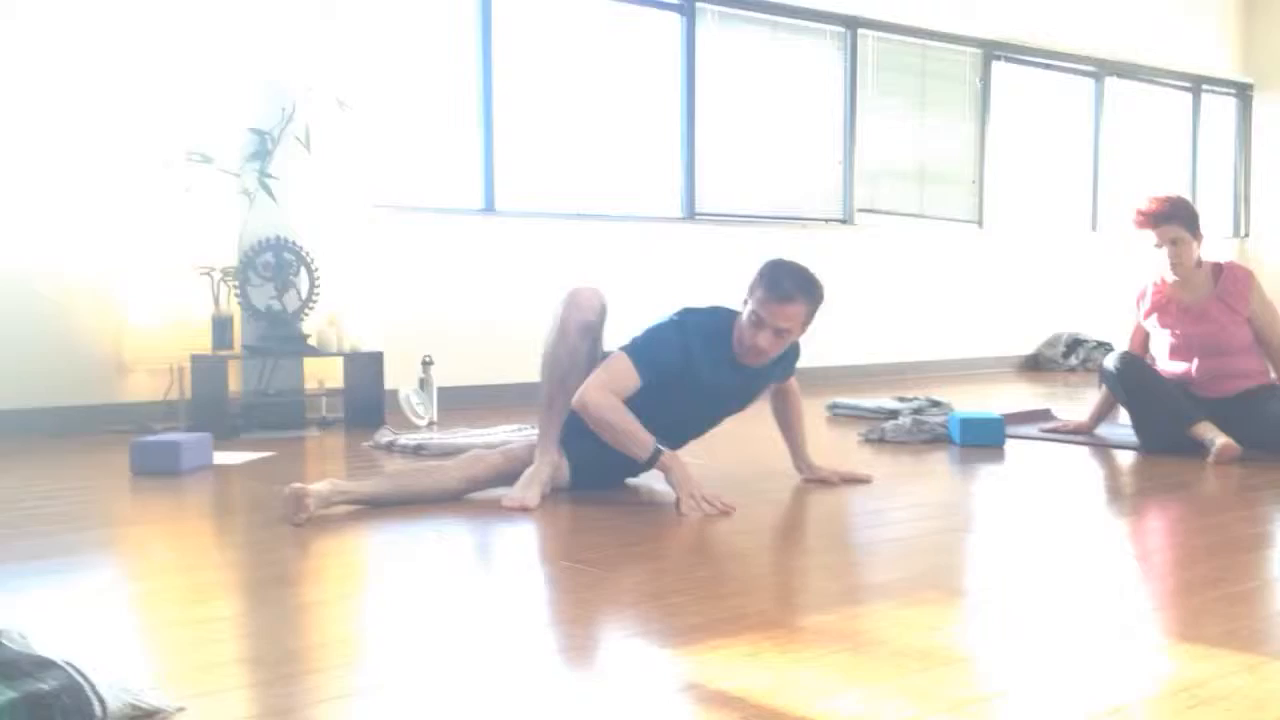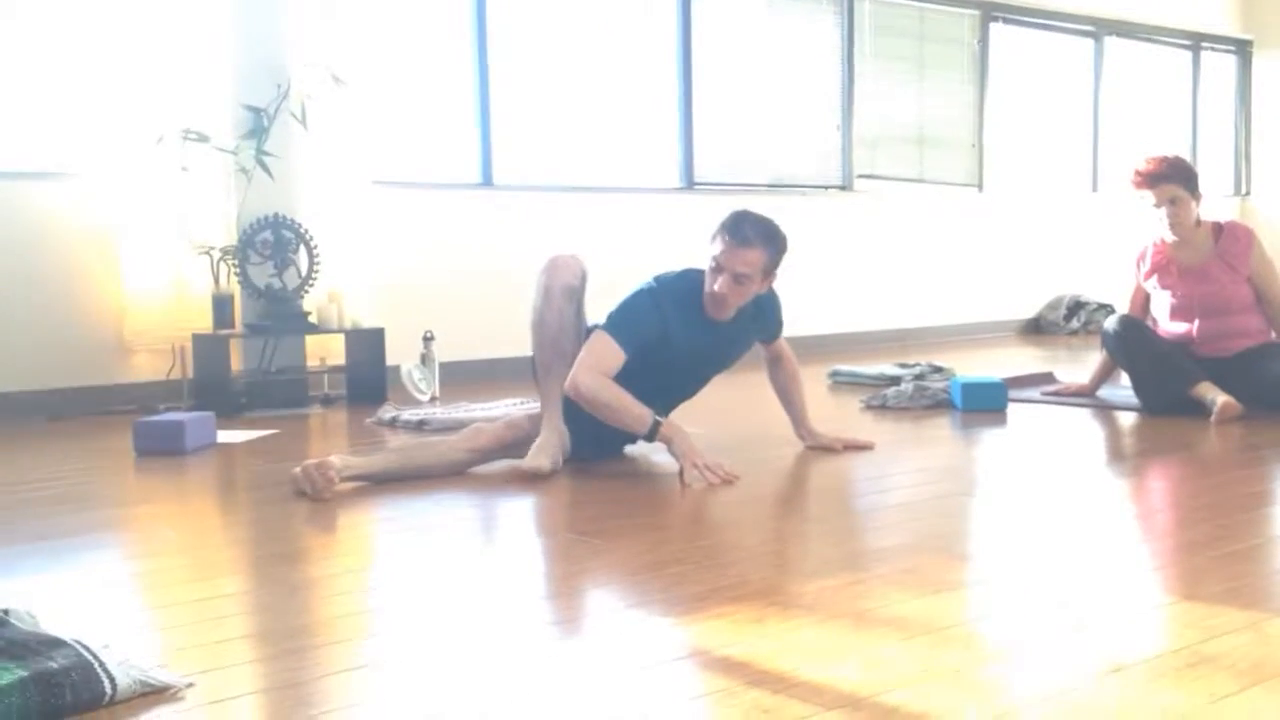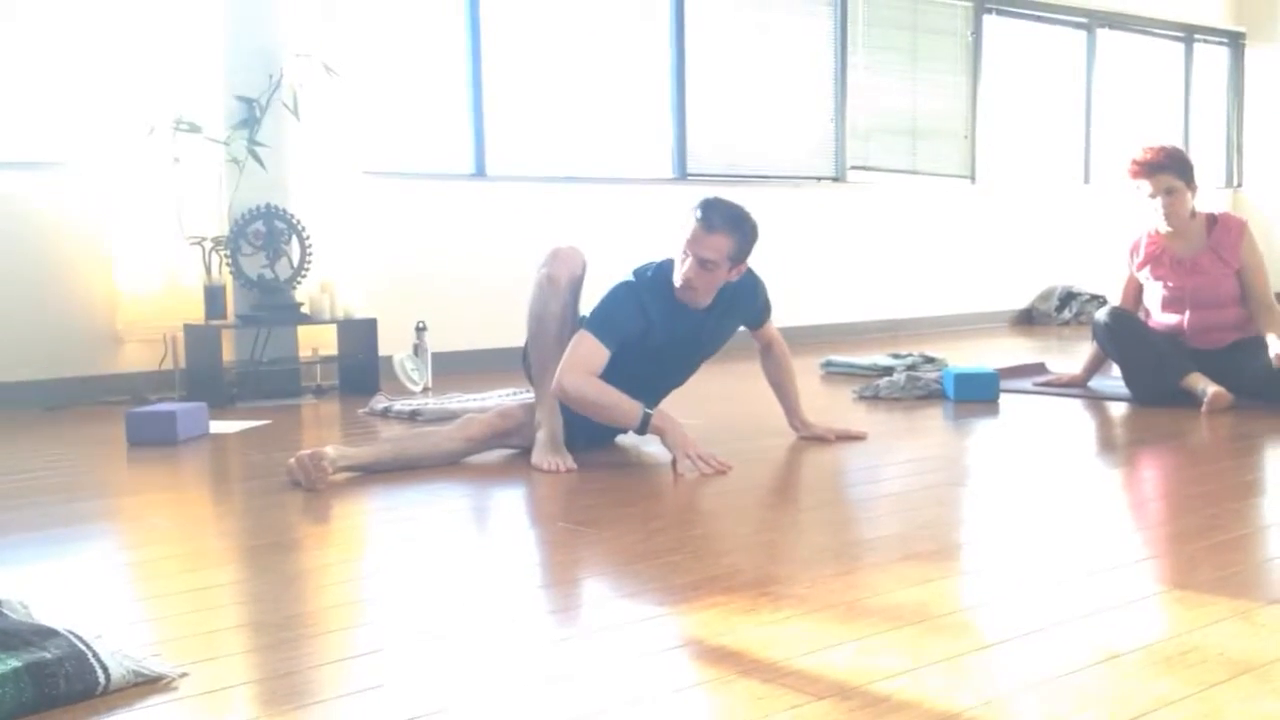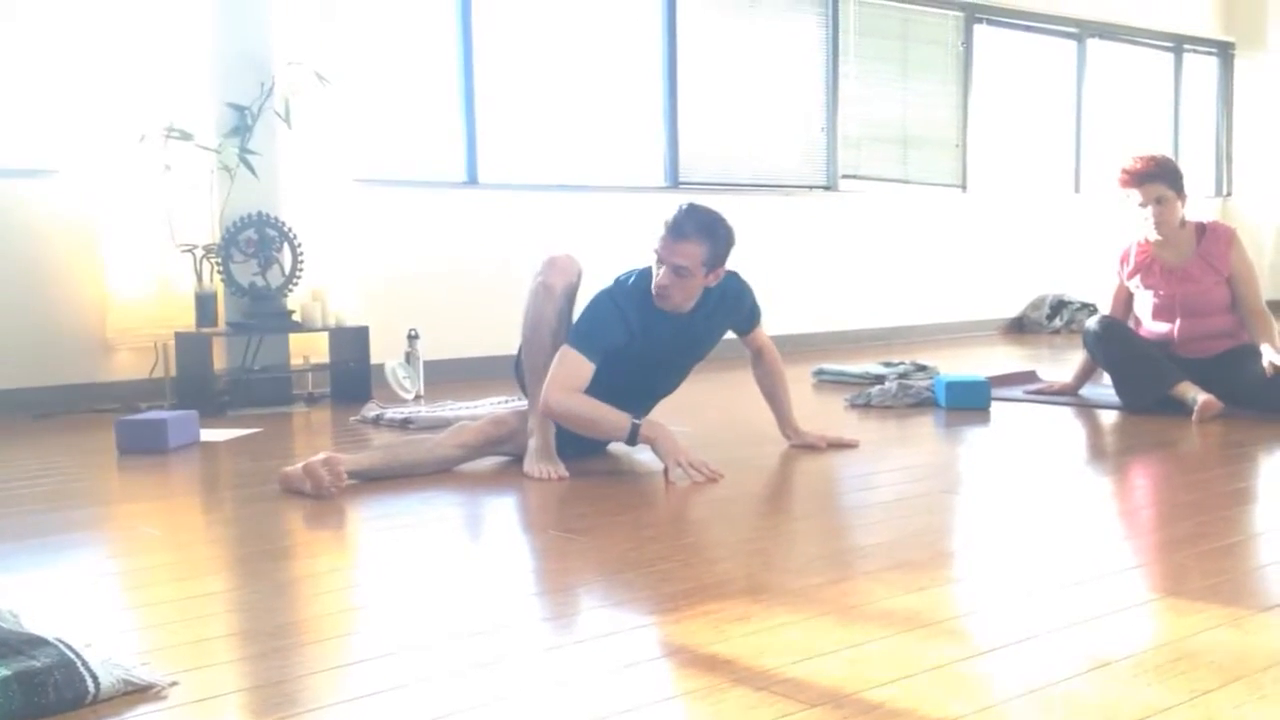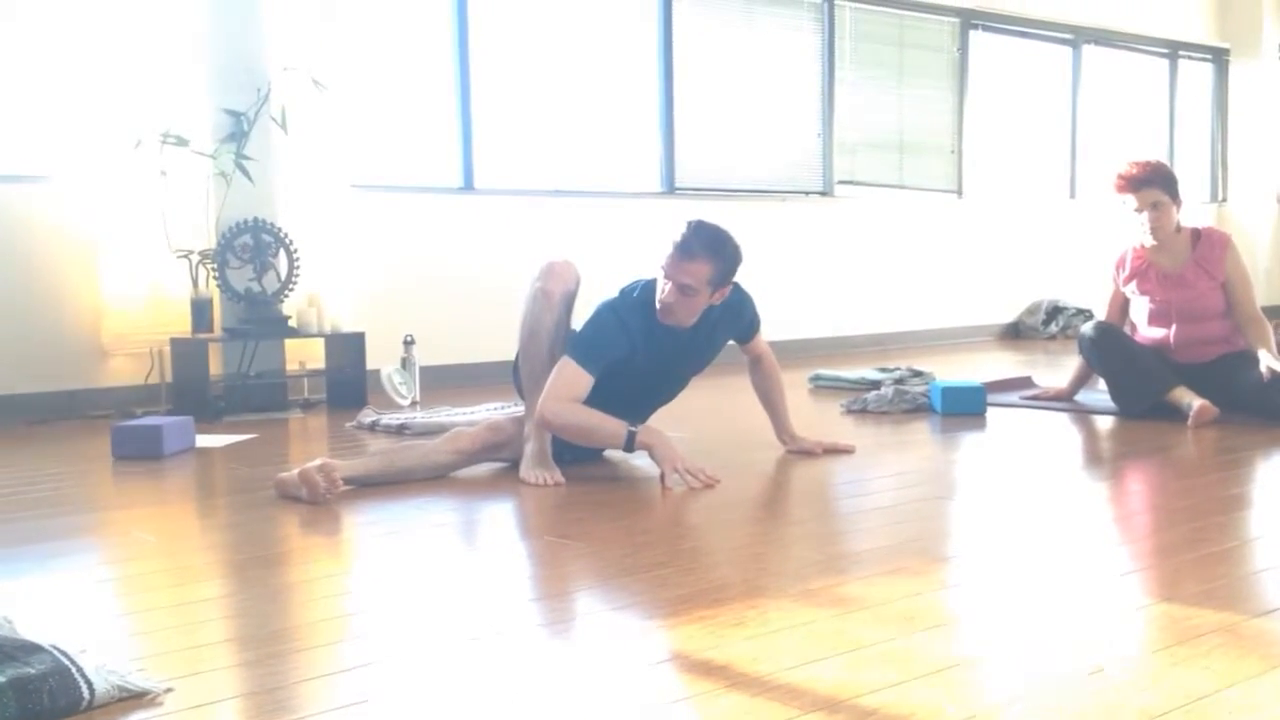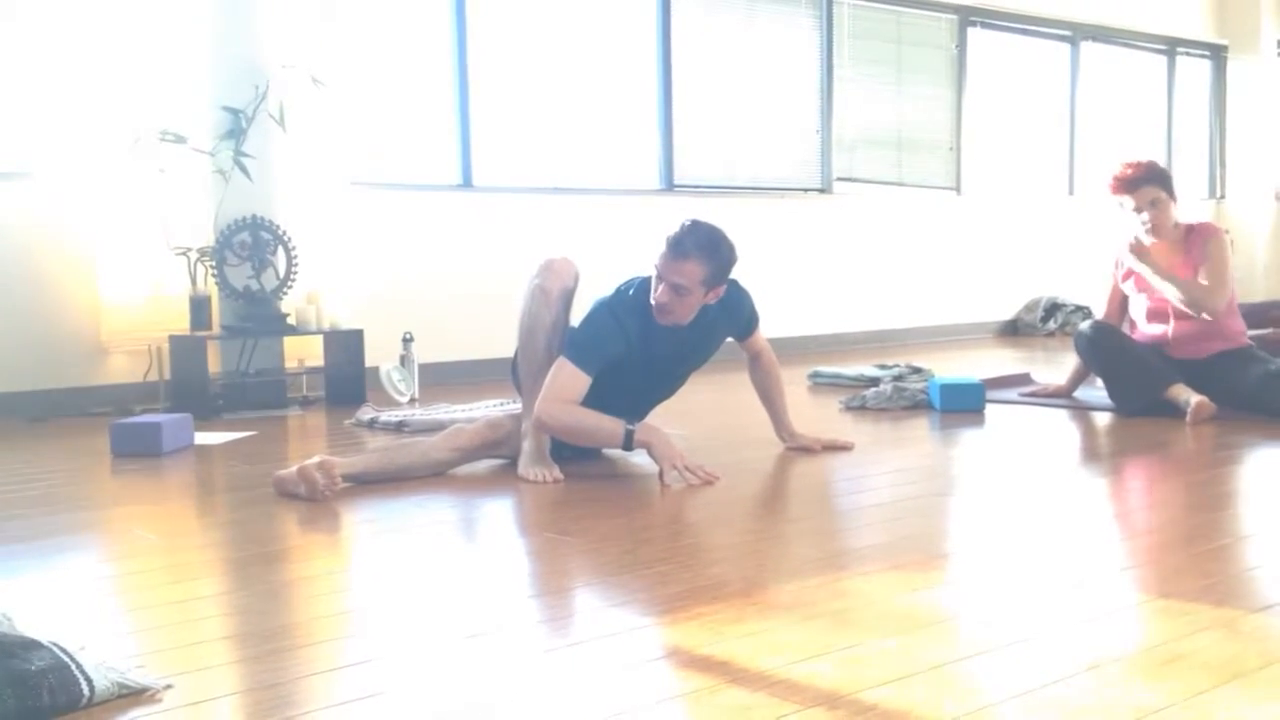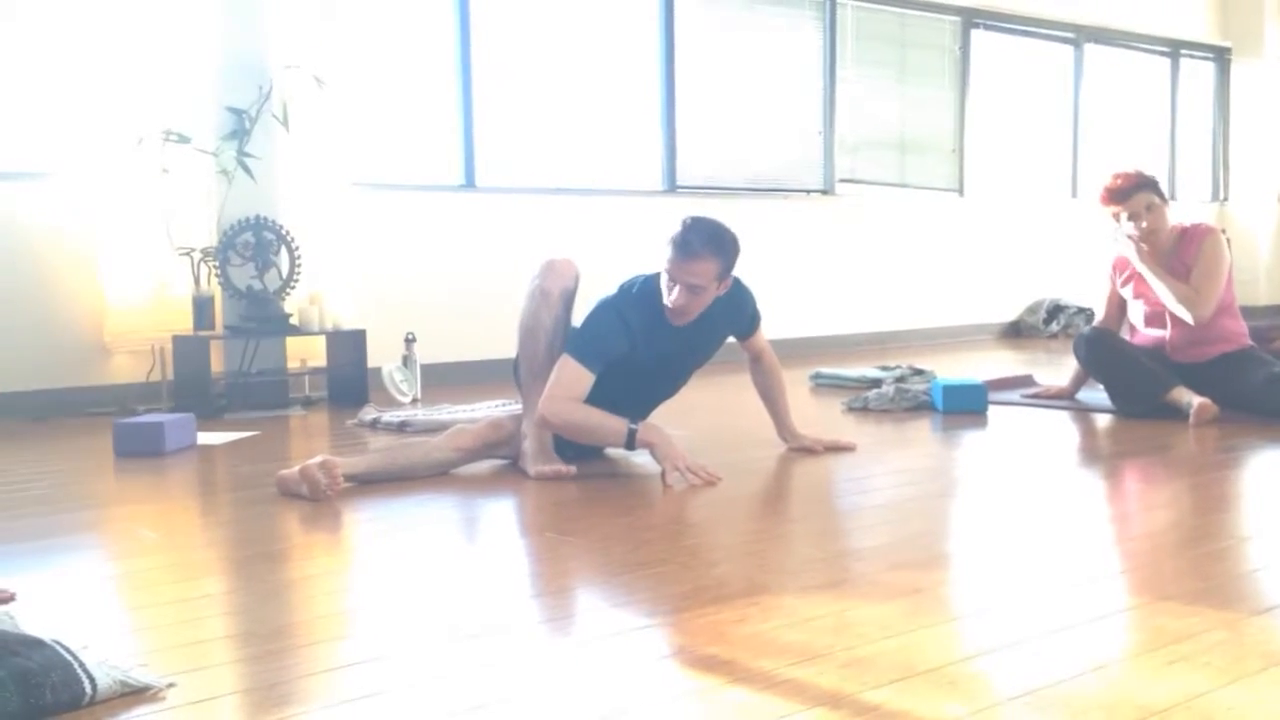
dt=0.7s
person 1, frame 1
left shoulder: (780, 351)
right shoulder: (687, 332)
left elbow: (786, 392)
right elbow: (590, 398)
left wrist: (804, 464)
right wrist: (671, 463)
left hip: (619, 461)
right hip: (588, 428)
left knee: (493, 468)
left ankle: (338, 492)
person 1, frame 2
left shoulder: (762, 308)
right shoulder: (659, 298)
left elbow: (779, 357)
right elbow: (584, 382)
left wrist: (808, 431)
right wrist: (672, 433)
left hip: (611, 433)
right hip: (580, 400)
left knee: (496, 439)
left ankle: (346, 467)
person 1, frame 3
left shoulder: (745, 291)
right shoulder: (637, 294)
left elbow: (771, 344)
right elbow: (572, 381)
left wrist: (800, 421)
right wrist: (664, 424)
left hip: (608, 419)
right hip: (567, 388)
left knee: (493, 428)
left ankle: (343, 457)
right ankle: (548, 426)
person 1, frame 4
left shoulder: (731, 295)
right shoulder: (617, 303)
left elbow: (762, 351)
right elbow: (558, 399)
left wrist: (792, 430)
right wrist: (652, 433)
left hip: (606, 424)
right hip: (559, 400)
left knee: (486, 436)
right ankle: (507, 442)
person 1, frame 5
left shoulder: (734, 307)
right shoulder: (621, 315)
left elbow: (761, 358)
right elbow: (554, 410)
left wrist: (788, 435)
right wrist: (648, 439)
left hip: (600, 427)
right hip: (555, 397)
left knee: (482, 443)
right ankle: (536, 445)
person 1, frame 6
left shoulder: (730, 303)
right shoulder: (616, 313)
left elbow: (760, 355)
right elbow: (552, 410)
left wrist: (787, 433)
right wrist: (647, 436)
left hip: (603, 422)
right hip: (555, 401)
left knee: (480, 439)
right ankle: (489, 449)
person 1, frame 7
left shoulder: (734, 301)
right shoulder: (621, 310)
left elbow: (762, 356)
right elbow: (555, 408)
left wrist: (789, 433)
right wrist: (650, 435)
left hip: (600, 423)
right hip: (559, 399)
left knee: (481, 440)
right ankle: (533, 441)
person 2, frame 1
left shoulder: (1239, 281)
right shoulder: (1149, 298)
right elbow: (1125, 372)
right wrist: (1090, 422)
left hip: (1246, 403)
right hip: (1179, 407)
right knee: (1116, 363)
right ankle: (1210, 436)
person 2, frame 2
left shoulder: (1239, 240)
right shoulder: (1149, 259)
right elbow: (1125, 336)
right wrist: (1092, 385)
left hip: (1247, 361)
right hip: (1180, 369)
right knee: (1116, 326)
right ankle: (1211, 396)
person 2, frame 3
left shoulder: (1232, 232)
right shoulder: (1142, 250)
right elbow: (1115, 327)
right wrist: (1084, 374)
left hip: (1235, 353)
right hip: (1170, 358)
right knee: (1107, 319)
right ankle: (1202, 387)
person 2, frame 4
left shoulder: (1221, 240)
right shoulder: (1132, 258)
left elbow: (1254, 310)
right elbow: (1106, 336)
right wrist: (1074, 383)
left hip: (1225, 361)
right hip: (1159, 366)
right knee: (1097, 328)
right ankle: (1191, 395)
person 2, frame 5
left shoulder: (1216, 246)
right shoulder: (1127, 264)
left elbow: (1249, 316)
right elbow: (1102, 340)
right wrist: (1070, 388)
left hip: (1220, 367)
right hip: (1154, 372)
right knee: (1092, 334)
right ankle: (1186, 400)
person 2, frame 6
left shoulder: (1208, 238)
right shoulder: (1127, 259)
left elbow: (1211, 306)
right elbow: (1104, 331)
left wrist: (1145, 266)
right wrist: (1069, 385)
left hip: (1220, 360)
right hip: (1153, 367)
right knee: (1088, 333)
right ankle: (1184, 397)
person 2, frame 7
left shoulder: (1205, 239)
right shoulder: (1123, 263)
left elbow: (1197, 311)
right elbow: (1104, 329)
left wrist: (1143, 263)
right wrist: (1071, 386)
left hip: (1221, 363)
right hip: (1156, 368)
right knee: (1088, 341)
right ankle: (1185, 400)
